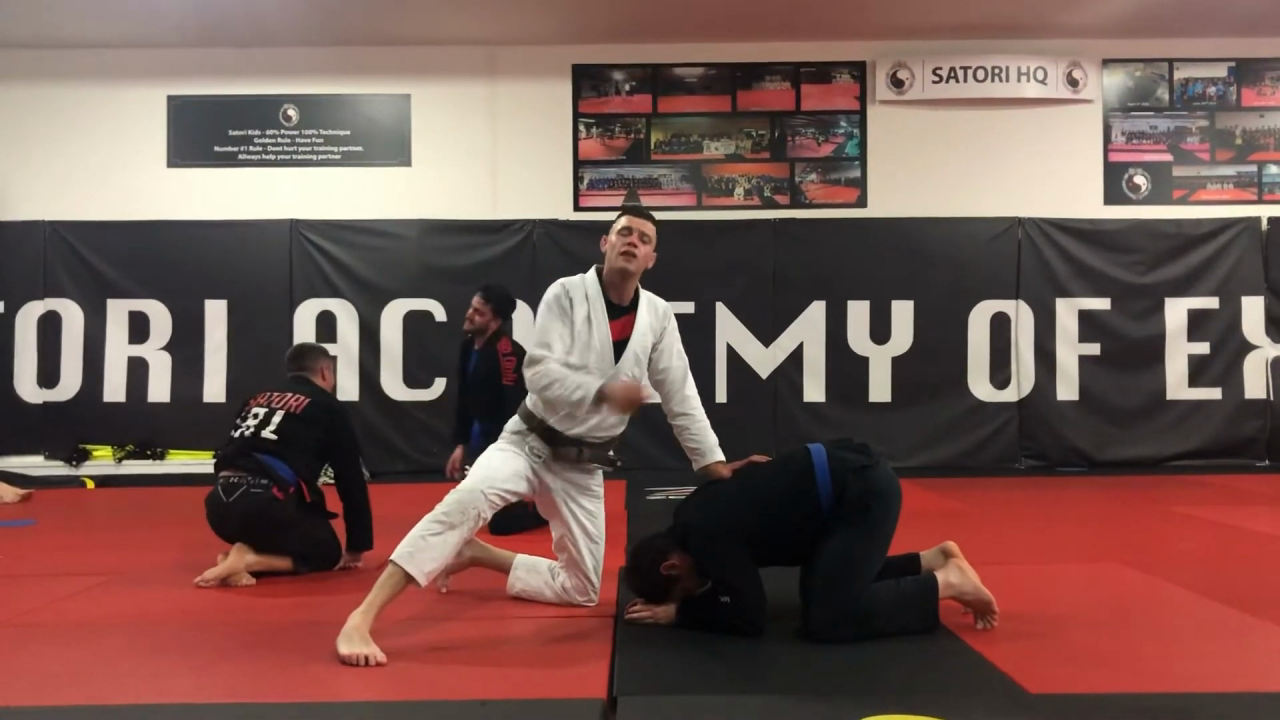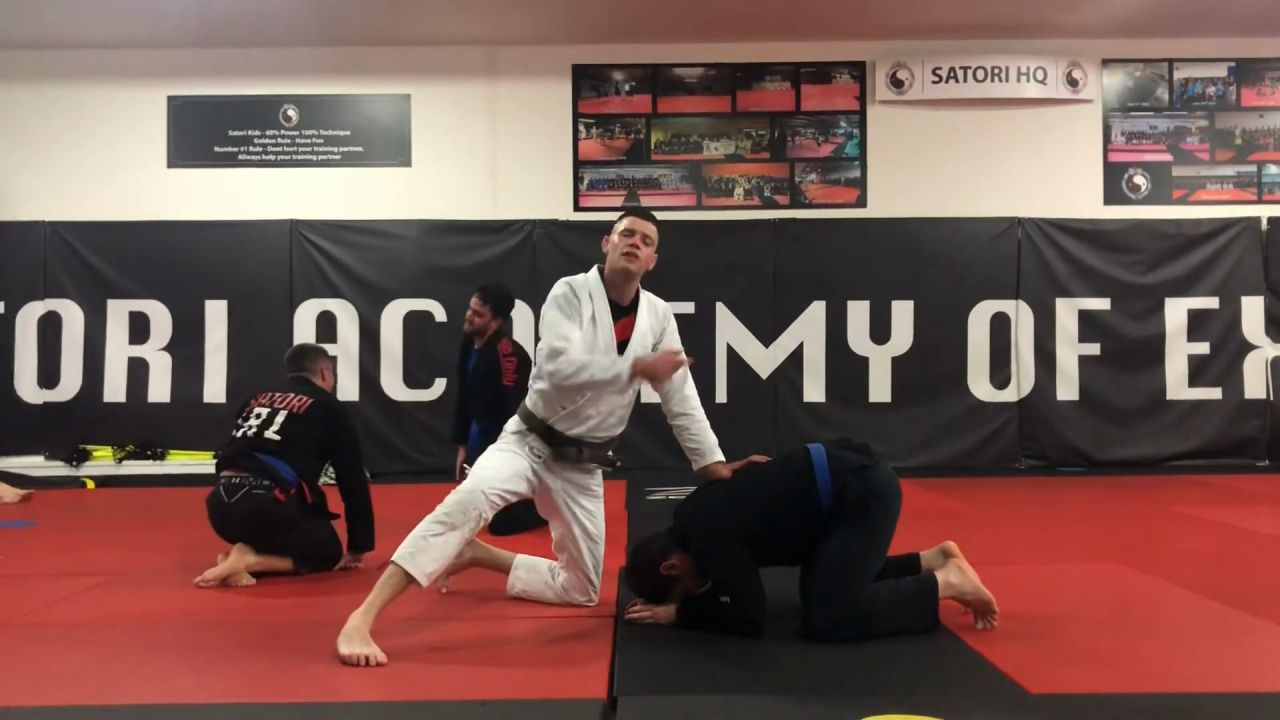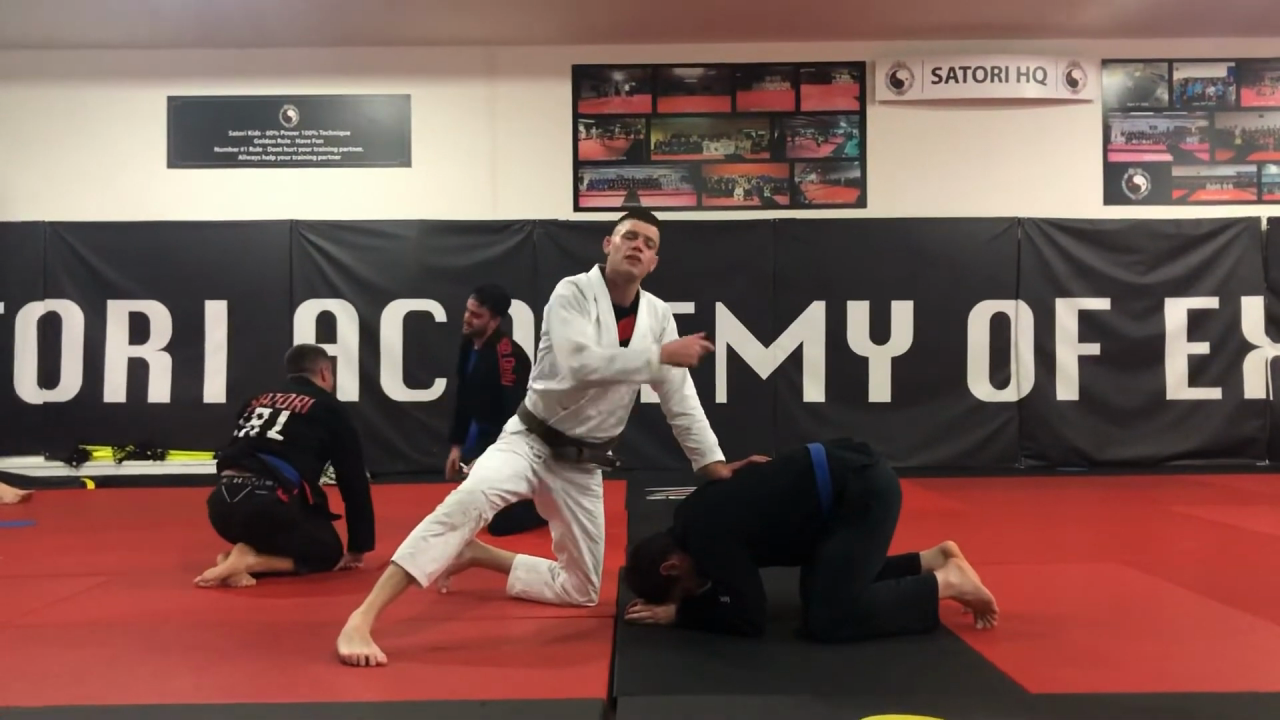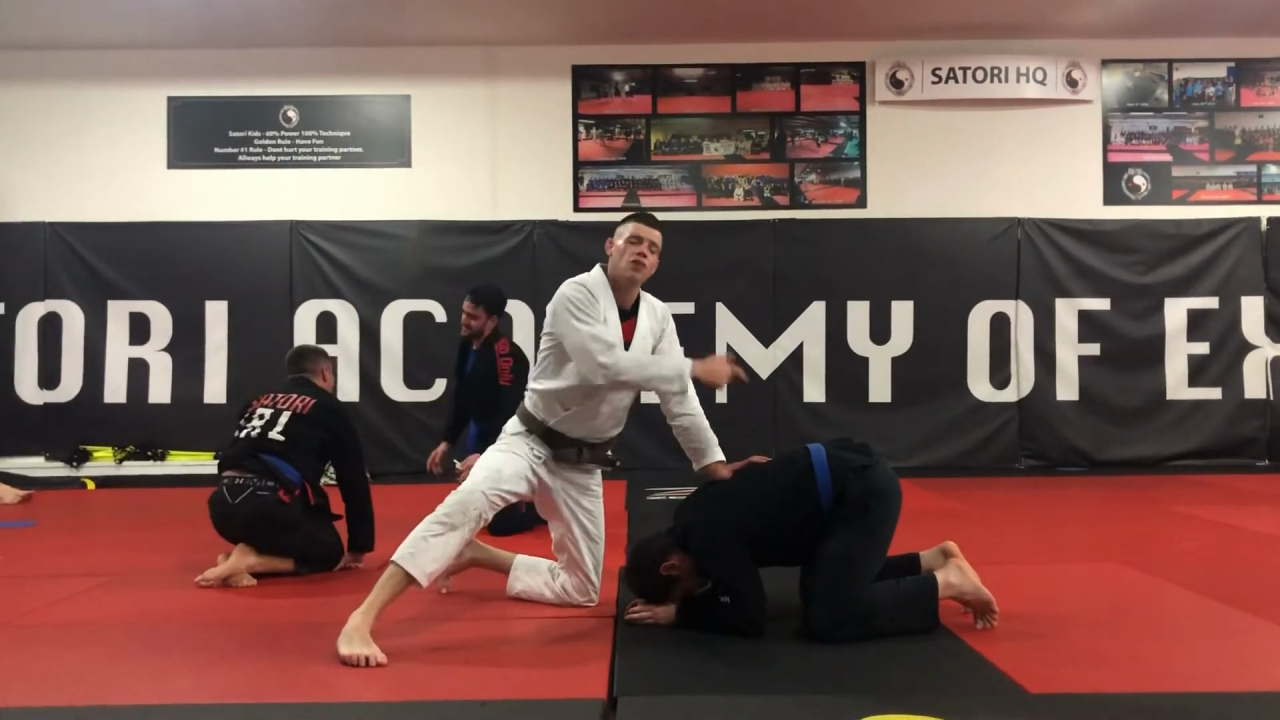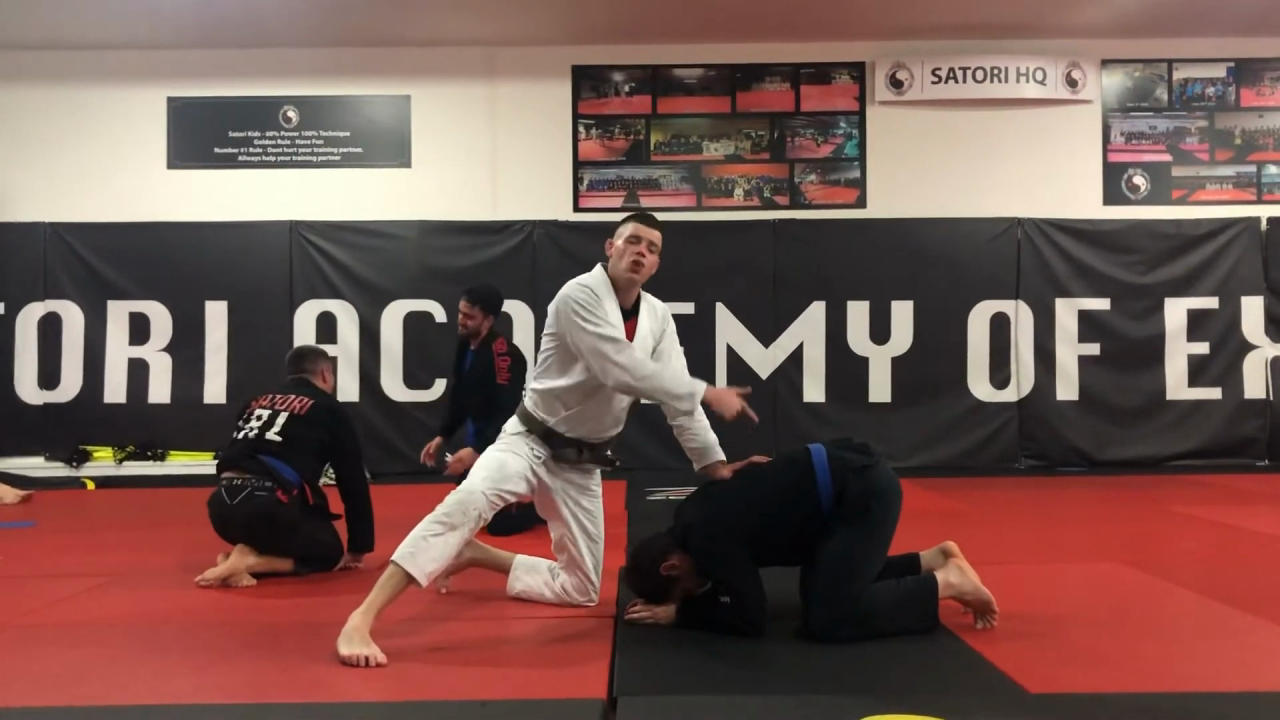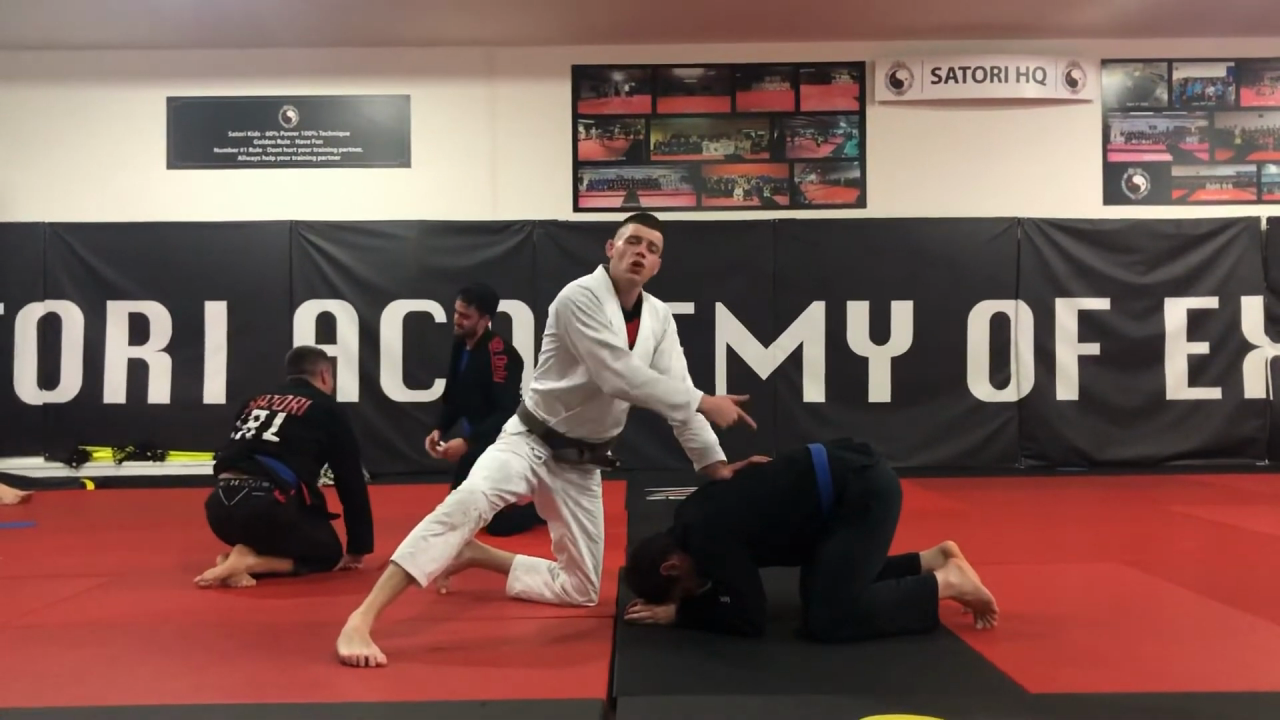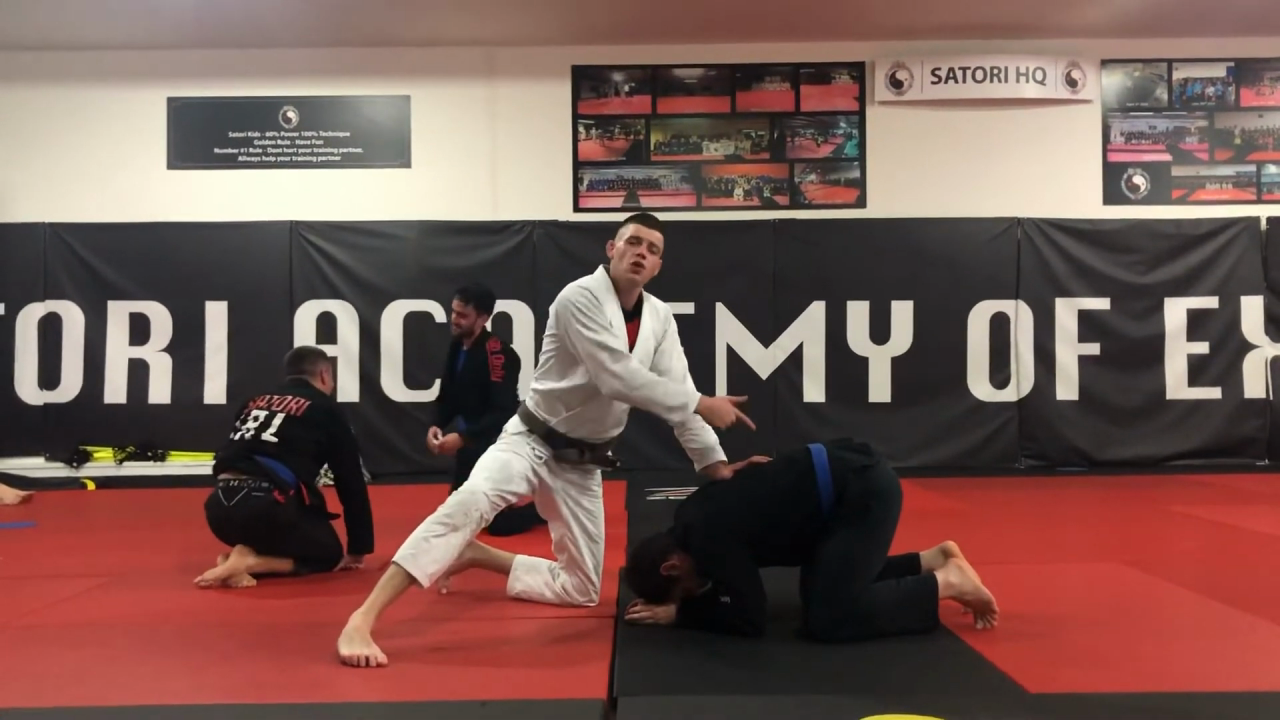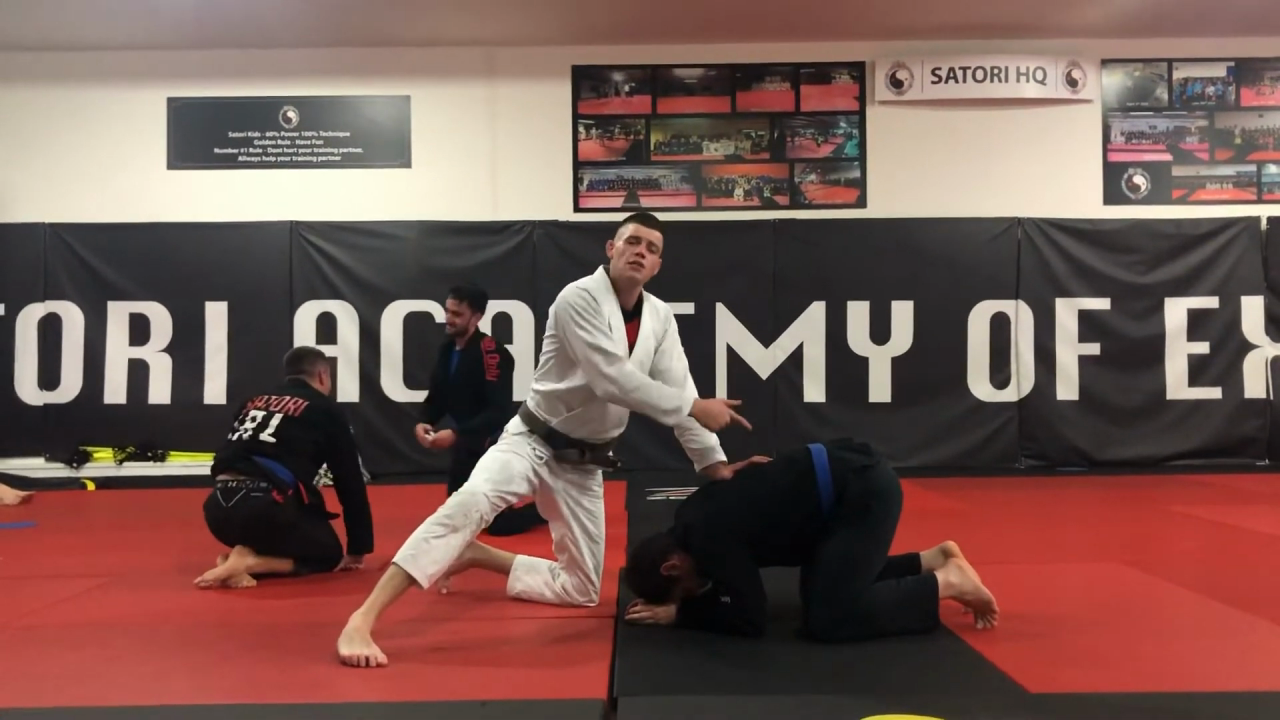
dt=0.1s
person 1, frame 1
left shoulder: (658, 315)
right shoulder: (567, 293)
left elbow: (681, 396)
right elbow: (539, 370)
left wrist: (716, 464)
right wrist: (602, 392)
left hip: (583, 463)
right hip: (532, 440)
left knee: (581, 590)
right knee: (466, 502)
left ankle: (474, 554)
right ankle: (361, 619)
person 1, frame 2
left shoulder: (658, 315)
right shoulder: (571, 292)
left elbow: (680, 396)
right elbow: (557, 366)
left wrist: (715, 465)
right wrist: (635, 367)
left hip: (583, 463)
right hip: (532, 440)
left knee: (582, 590)
right knee: (469, 500)
left ankle: (474, 554)
right ankle: (362, 619)
person 1, frame 3
left shoulder: (657, 315)
right shoulder: (574, 292)
left elbow: (679, 396)
right elbow: (578, 365)
left wrist: (715, 464)
right wrist: (659, 356)
left hip: (582, 463)
right hip: (533, 439)
left knee: (582, 590)
right knee: (469, 501)
left ankle: (473, 554)
right ankle: (362, 619)
person 1, frame 4
left shoulder: (657, 316)
right shoulder: (576, 295)
left elbow: (675, 393)
right elbow: (609, 366)
left wrist: (715, 463)
right wrist: (695, 370)
left hip: (581, 463)
right hip: (531, 441)
left knee: (582, 590)
right knee: (469, 501)
left ankle: (475, 555)
right ankle: (362, 619)
person 1, frame 5
left shoulder: (657, 316)
right shoulder: (578, 296)
left elbow: (674, 396)
right elbow: (625, 372)
left wrist: (716, 464)
right wrist: (707, 393)
left hip: (581, 462)
right hip: (531, 440)
left knee: (582, 589)
right knee: (469, 501)
left ankle: (473, 555)
right ankle: (362, 620)
person 1, frame 6
left shoulder: (659, 317)
right shoulder: (580, 297)
left elbow: (675, 388)
right elbow: (622, 376)
left wrist: (716, 465)
right wrist: (703, 403)
left hip: (581, 462)
right hip: (531, 441)
left knee: (582, 589)
right knee: (468, 502)
left ankle: (473, 555)
right ankle: (361, 620)
person 1, frame 7
left shoulder: (659, 317)
right shoulder: (580, 298)
left elbow: (675, 389)
right elbow: (620, 378)
left wrist: (718, 465)
right wrist: (701, 404)
left hip: (582, 462)
right hip: (532, 441)
left knee: (582, 589)
right knee: (470, 503)
left ankle: (473, 555)
right ankle: (363, 620)
person 1, frame 8
left shoulder: (660, 317)
right shoulder: (580, 298)
left elbow: (680, 393)
right elbow: (611, 380)
left wrist: (717, 466)
right wrist: (698, 410)
left hip: (583, 463)
right hip: (534, 441)
left knee: (582, 591)
right knee: (471, 503)
left ankle: (475, 555)
right ankle: (362, 620)
person 2, frame 1
left shoulder: (706, 536)
right shoulder: (692, 520)
left elbow: (750, 618)
right elbow: (734, 588)
left wrist: (676, 611)
right wrist: (671, 599)
left hip: (864, 490)
right hip: (850, 477)
left knee: (826, 619)
right knee: (821, 589)
left ankle: (946, 582)
right ankle: (934, 560)
person 2, frame 2
left shoulder: (706, 537)
right shoulder: (692, 519)
left elbow: (750, 617)
right elbow: (734, 587)
left wrist: (676, 611)
left hip: (864, 490)
right hip: (849, 477)
left knee: (826, 619)
right knee: (820, 589)
left ankle: (946, 582)
right ankle: (934, 559)
person 2, frame 3
left shoulder: (706, 537)
right shoulder: (693, 520)
left elbow: (750, 618)
right elbow: (733, 587)
left wrist: (676, 612)
right wrist: (675, 600)
left hip: (864, 490)
right hip: (850, 478)
left knee: (826, 620)
right knee: (821, 589)
left ankle: (946, 582)
right ankle: (935, 559)
person 2, frame 4
left shoulder: (706, 537)
right shoulder: (692, 519)
left elbow: (750, 618)
right elbow: (733, 587)
left wrist: (676, 612)
right wrist: (664, 599)
left hip: (864, 490)
right hip: (849, 478)
left knee: (826, 619)
right knee: (820, 589)
left ankle: (946, 582)
right ankle: (935, 559)
person 2, frame 5
left shoulder: (707, 538)
right shoulder: (693, 519)
left elbow: (750, 618)
right elbow: (733, 587)
left wrist: (676, 612)
right wrist: (664, 599)
left hip: (864, 490)
right hip: (851, 478)
left knee: (826, 619)
right knee: (821, 589)
left ankle: (946, 582)
right ankle: (935, 559)
person 2, frame 6
left shoulder: (707, 537)
right shoulder: (691, 519)
left elbow: (750, 618)
right elbow: (732, 586)
left wrist: (676, 611)
right wrist: (666, 599)
left hip: (865, 490)
right hip: (850, 478)
left knee: (826, 619)
right knee: (820, 588)
left ankle: (946, 582)
right ankle: (935, 559)
person 2, frame 7
left shoulder: (708, 538)
right shoulder: (692, 520)
left elbow: (750, 618)
right elbow: (732, 587)
left wrist: (677, 612)
right wrist: (665, 599)
left hip: (865, 490)
right hip: (851, 479)
left knee: (826, 619)
right knee: (821, 589)
left ankle: (946, 582)
right ankle: (935, 559)
person 2, frame 8
left shoulder: (708, 538)
right shoulder: (692, 519)
left elbow: (750, 618)
right elbow: (733, 587)
left wrist: (677, 611)
right wrist: (676, 600)
left hip: (865, 490)
right hip: (850, 478)
left knee: (826, 619)
right knee: (819, 589)
left ankle: (946, 582)
right ankle: (935, 559)
person 3, frame 1
left shoulder: (507, 353)
right shoulder: (469, 346)
left elbow: (514, 413)
right wrist: (461, 444)
right hip: (484, 438)
left knee: (501, 522)
person 3, frame 2
left shoulder: (509, 355)
right shoulder: (468, 345)
left elbow: (514, 414)
right wrist: (461, 445)
right hip: (481, 437)
left knee: (501, 522)
person 3, frame 3
left shoulder: (509, 355)
right shoulder: (468, 346)
left elbow: (513, 414)
right wrist: (457, 445)
right hip: (480, 437)
left knee: (500, 522)
person 3, frame 4
left shoulder: (506, 355)
right shoulder: (467, 346)
left elbow: (510, 414)
left wrist: (482, 456)
right wrist: (447, 441)
right hip: (480, 438)
left knee: (500, 522)
person 3, frame 5
left shoulder: (504, 354)
right shoulder: (465, 346)
left elbow: (508, 413)
right elbow: (459, 399)
left wrist: (476, 451)
right wrist: (442, 437)
right hip: (478, 437)
left knee: (500, 523)
person 3, frame 6
left shoulder: (500, 354)
right shoulder: (460, 347)
left elbow: (506, 412)
right elbow: (453, 398)
left wrist: (466, 441)
right wrist: (439, 429)
left hip: (499, 442)
right hip: (475, 441)
left knee: (498, 523)
person 3, frame 7
left shoulder: (497, 353)
right shoulder: (456, 348)
left elbow: (504, 412)
right elbow: (447, 397)
left wrist: (462, 438)
right wrist: (437, 425)
left hip: (495, 443)
right hip: (471, 442)
left knee: (499, 523)
person 3, frame 8
left shoulder: (489, 352)
right shoulder: (447, 349)
left elbow: (498, 411)
right elbow: (436, 397)
left wrist: (453, 434)
right wrist: (425, 422)
left hip: (488, 444)
right hip: (464, 445)
left knee: (500, 524)
person 4, frame 1
left shoulder: (257, 400)
right shoulder: (329, 408)
right elbow: (351, 479)
right wrist: (356, 547)
left hip: (221, 503)
right hip: (265, 503)
right knee: (327, 554)
left ankle: (243, 555)
right ankle: (247, 560)
person 4, frame 2
left shoulder: (257, 400)
right shoulder: (330, 408)
right elbow: (353, 480)
right wrist: (358, 547)
left hip: (222, 502)
right hip: (268, 503)
left knee: (294, 542)
right knee: (328, 554)
left ankle: (244, 555)
right ankle: (247, 561)
person 4, frame 3
left shoulder: (258, 401)
right shoulder: (330, 408)
right elbow: (354, 480)
right wrist: (358, 547)
left hip: (224, 502)
right hip: (269, 504)
left knee: (295, 541)
right knee: (329, 554)
left ankle: (245, 554)
right ankle: (248, 561)
person 4, frame 4
left shoulder: (259, 401)
right shoulder: (331, 409)
right elbow: (354, 481)
right wrist: (358, 548)
left hip: (225, 503)
right hip: (270, 504)
right knee: (329, 554)
left ankle: (244, 555)
right ankle: (249, 561)
person 4, frame 5
left shoulder: (257, 402)
right shoulder: (330, 410)
right elbow: (353, 481)
right wrist: (358, 547)
left hip: (224, 504)
right hip: (268, 504)
right knee: (329, 554)
left ankle: (244, 554)
right ankle: (249, 561)
person 4, frame 6
left shoulder: (256, 402)
right shoulder: (328, 410)
right elbow: (351, 482)
right wrist: (357, 548)
left hip: (222, 505)
right hip: (267, 505)
right knee: (328, 554)
left ankle: (243, 556)
right ankle: (248, 562)
person 4, frame 7
left shoulder: (255, 403)
right shoulder: (327, 410)
right elbow: (351, 482)
right wrist: (358, 548)
left hip: (221, 506)
right hip: (266, 505)
right knee: (329, 555)
left ankle: (245, 554)
right ankle: (249, 562)
person 4, frame 8
left shoulder: (254, 402)
right shoulder: (326, 410)
right elbow: (350, 481)
right wrist: (357, 549)
left hip: (220, 507)
right hip: (266, 506)
right knee: (329, 555)
left ankle: (244, 556)
right ankle: (248, 562)
